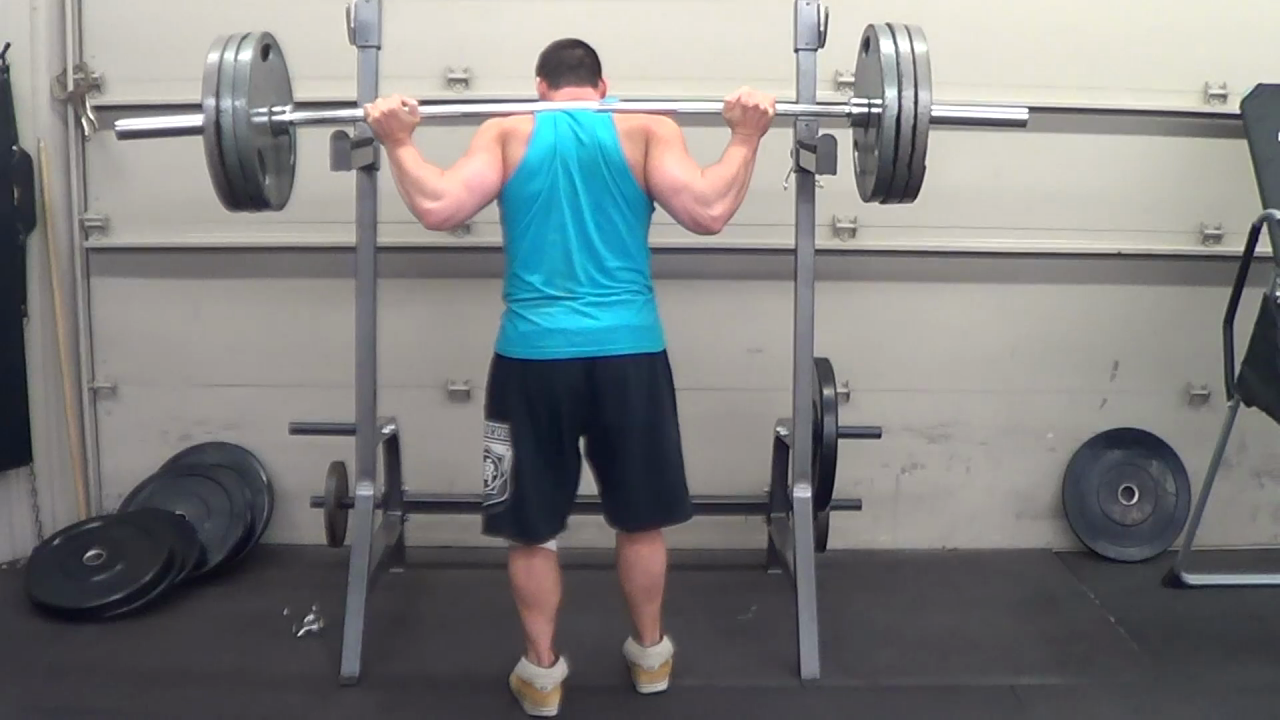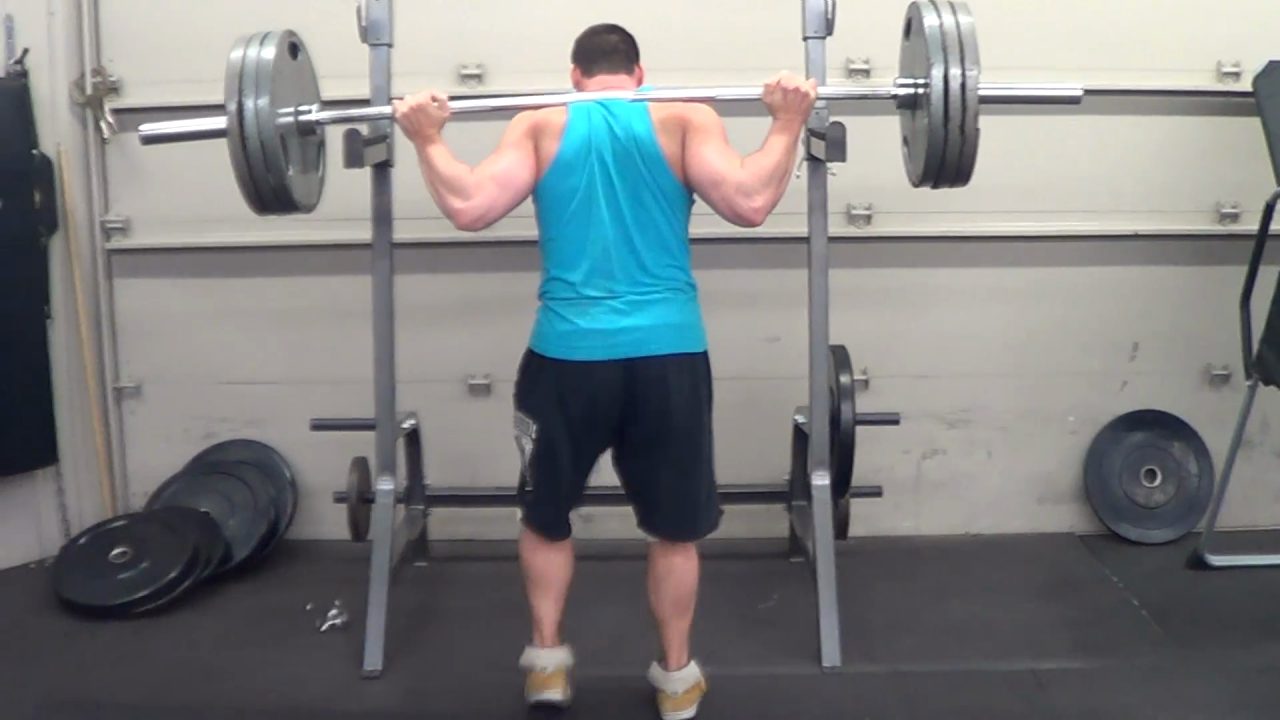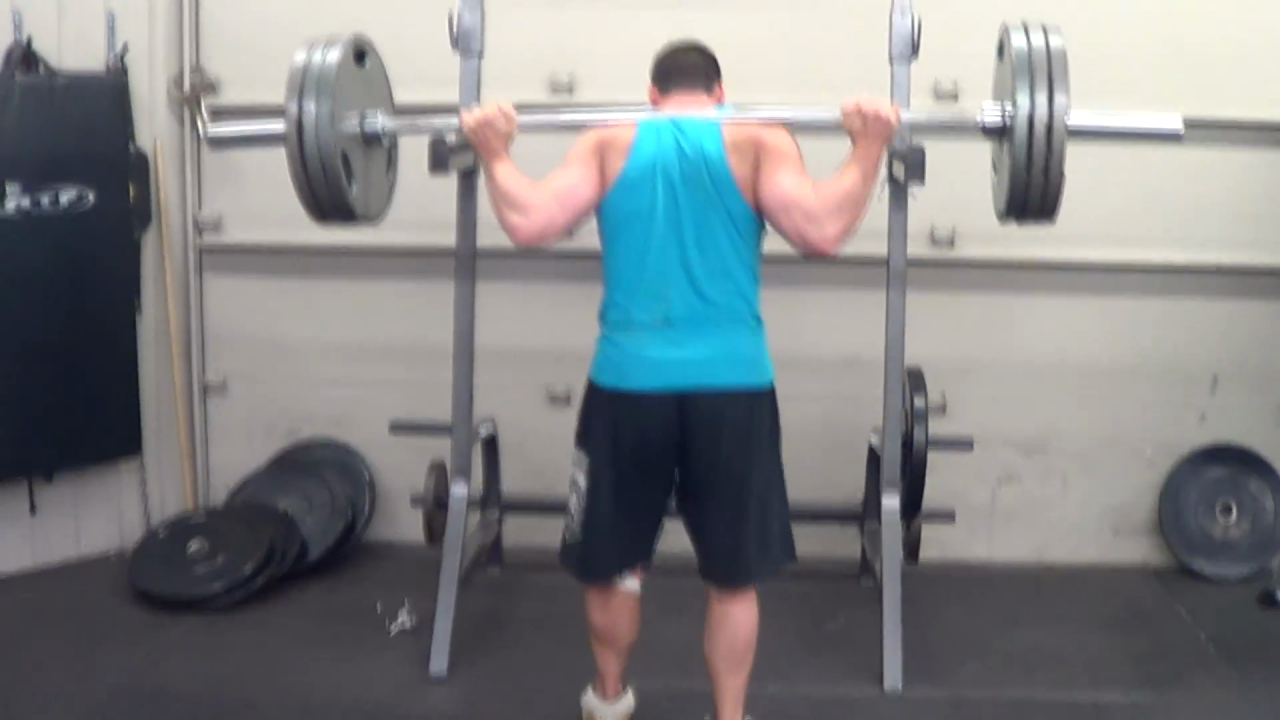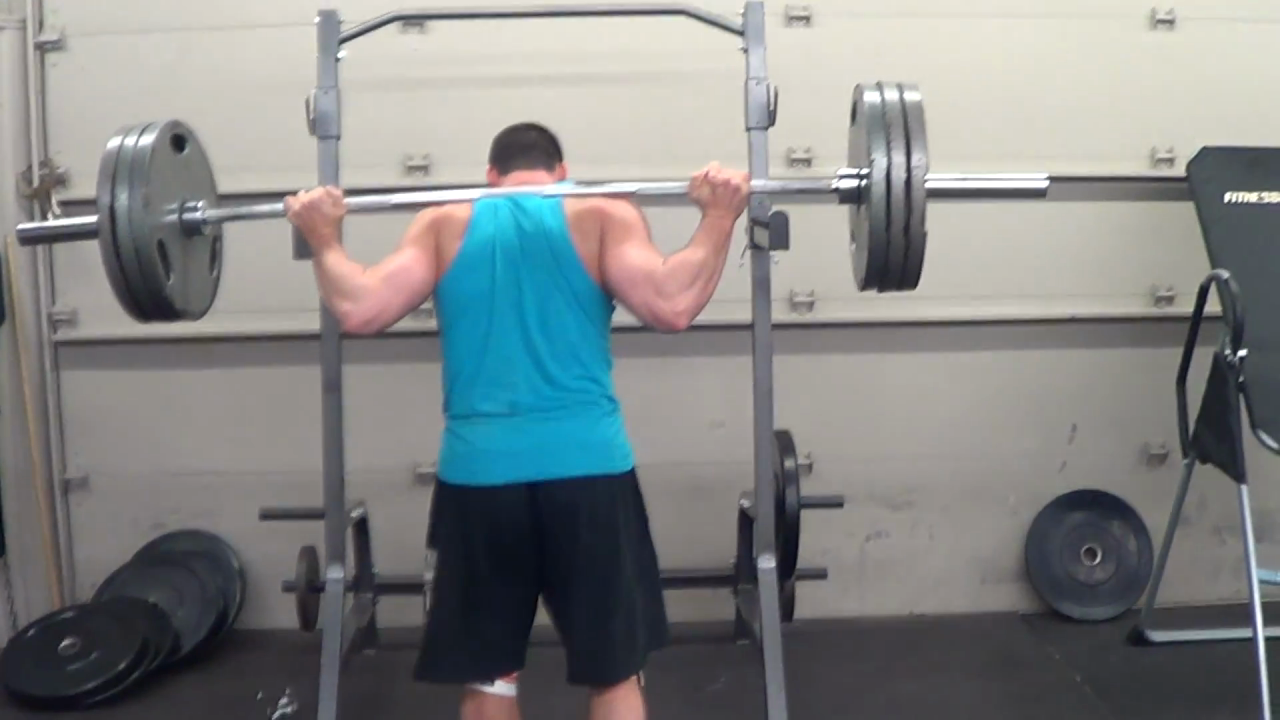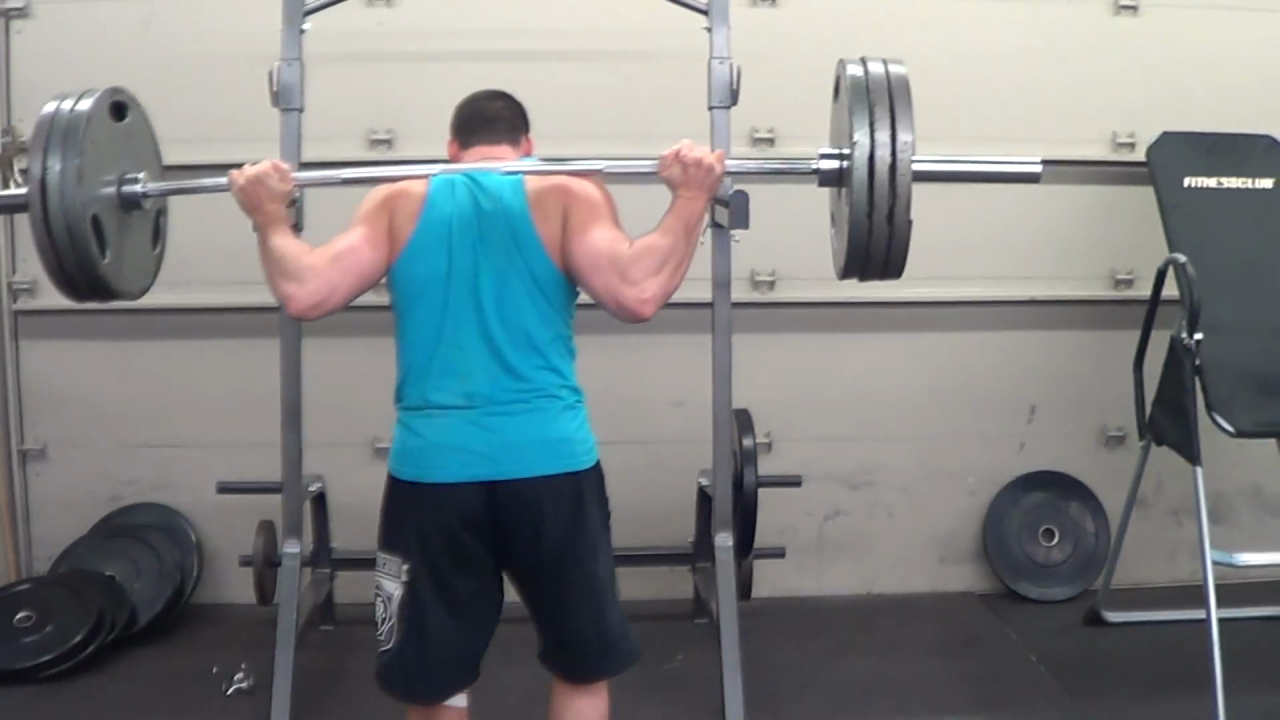
dt=1s
person 1, frame 1
left shoulder: (507, 132)
right shoulder: (646, 129)
left elbow: (438, 208)
right elbow: (708, 211)
left wrist: (397, 141)
right wrist: (746, 136)
left hip: (532, 354)
right hip: (630, 351)
left knee: (530, 527)
right knee: (641, 519)
right ankle: (650, 653)
person 1, frame 2
left shoulder: (538, 125)
right shoulder: (684, 118)
left elbow: (469, 208)
right elbow: (750, 203)
left wrist: (427, 138)
right wrist: (788, 123)
left hip: (568, 352)
right hip: (669, 351)
left knee: (545, 514)
right knee: (674, 528)
left ankle: (546, 659)
person 1, frame 3
left shoulder: (607, 144)
right shoulder: (758, 142)
left elbow: (528, 224)
right elbow: (822, 231)
left wrist: (494, 153)
right wrist: (869, 148)
left hip: (628, 383)
right hip: (731, 385)
left knee: (613, 565)
right knee: (734, 575)
person 1, frame 4
left shoulder: (443, 225)
right shoulder: (604, 217)
left elbow: (359, 311)
right elbow: (672, 307)
left wrist: (324, 237)
right wrist: (718, 218)
left hip: (479, 474)
right hip: (589, 469)
right knee: (616, 671)
person 1, frame 5
left shoulder: (398, 203)
right shoulder: (567, 196)
left elbow: (305, 294)
right elbow: (638, 295)
left wrist: (269, 213)
right wrist: (691, 197)
left hip: (432, 471)
right hip: (551, 464)
right knee: (582, 666)
